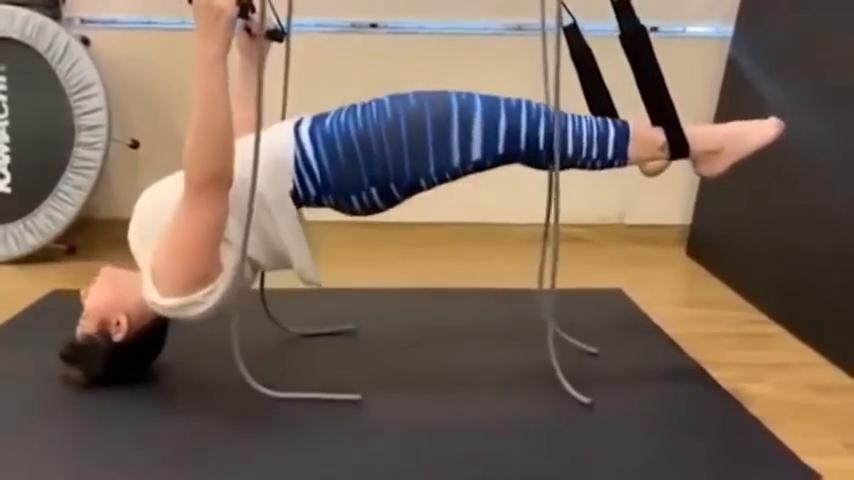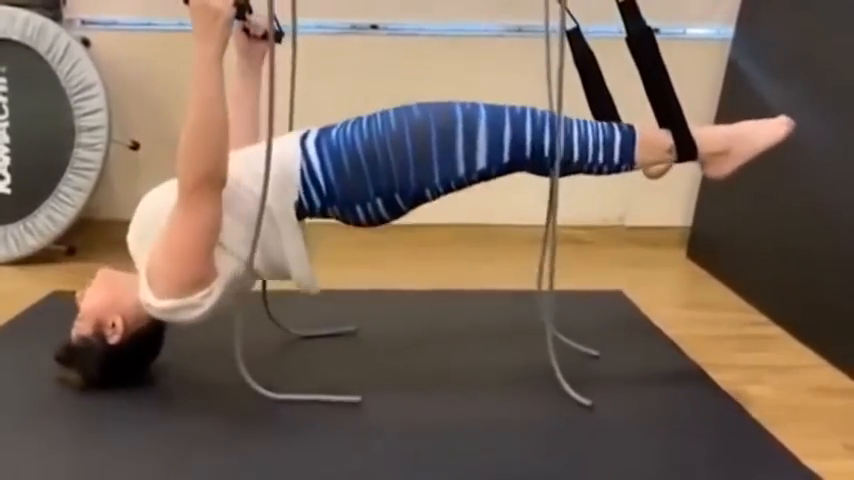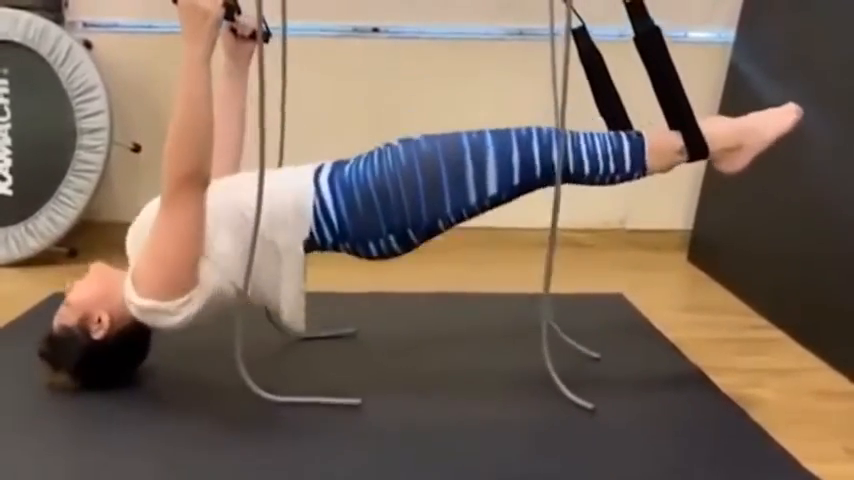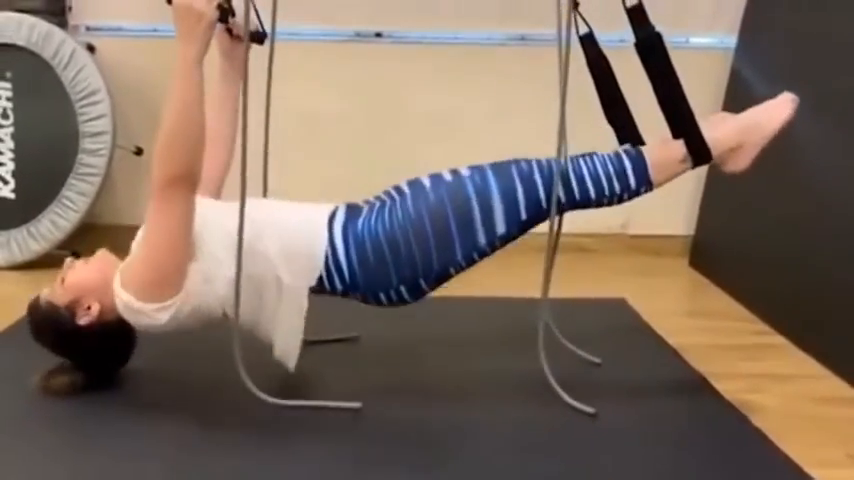
dt=0.2s
person 1, frame 1
left shoulder: (156, 255)
right shoulder: (173, 286)
left elbow: (234, 159)
right elbow: (213, 180)
left wrist: (250, 60)
left hip: (327, 152)
left knee: (517, 131)
right knee: (522, 126)
left ankle: (660, 141)
right ankle: (692, 142)
person 1, frame 2
left shoulder: (154, 256)
right shoulder: (170, 287)
left elbow: (234, 164)
right elbow: (205, 180)
left wrist: (249, 63)
left hip: (332, 161)
left knee: (522, 136)
right knee: (525, 132)
left ankle: (674, 142)
right ankle: (701, 145)
person 1, frame 3
left shoulder: (148, 249)
right shoulder: (153, 291)
left elbow: (218, 171)
right elbow: (185, 177)
left wrist: (237, 66)
left hip: (346, 196)
right hip: (351, 211)
left knee: (530, 152)
right knee: (534, 150)
left ankle: (691, 140)
right ankle: (709, 142)
person 1, frame 4
left shoulder: (144, 274)
right shoulder: (145, 291)
left elbow: (209, 166)
right elbow: (175, 177)
left wrist: (231, 65)
left hip: (356, 240)
right hip: (364, 254)
left knee: (543, 178)
right knee: (543, 182)
left ankle: (683, 144)
right ankle: (712, 145)
